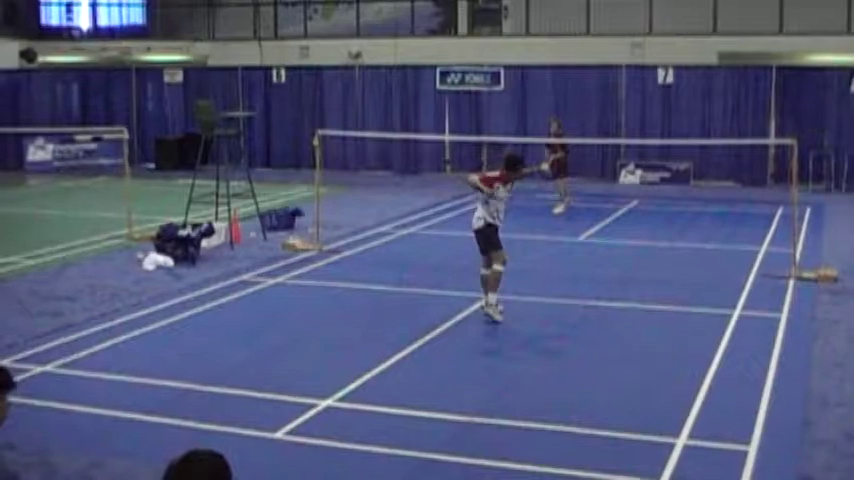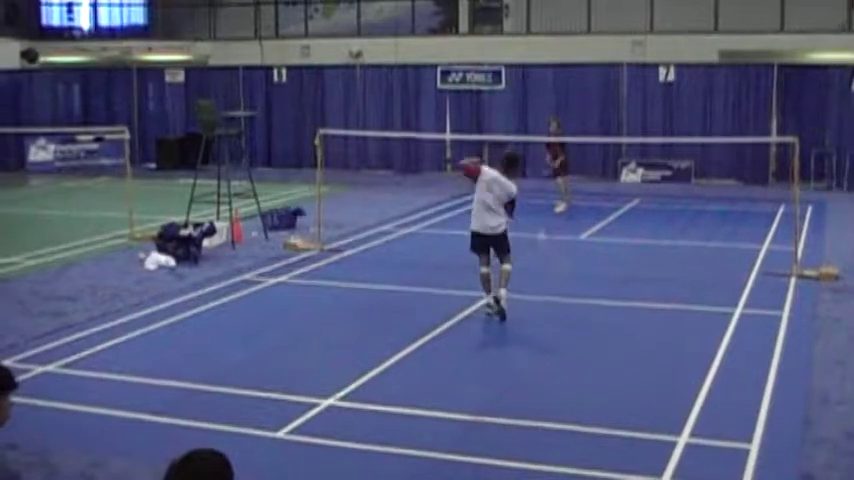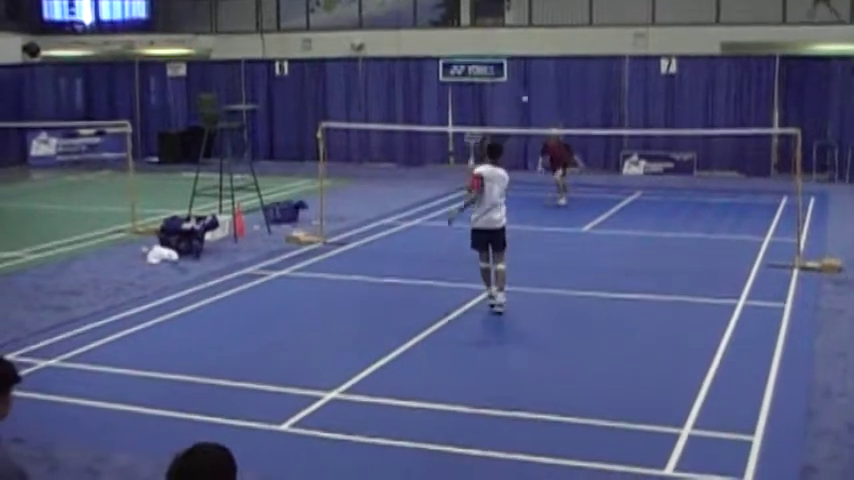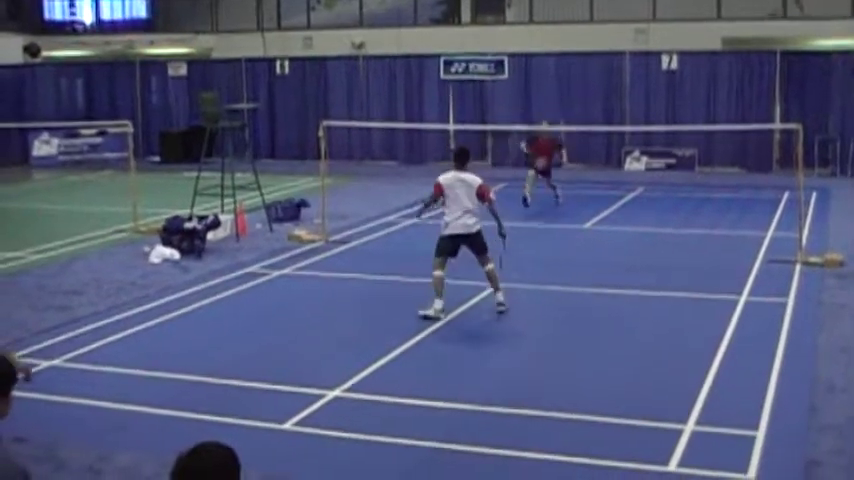
dt=0.4s
person 1, frame 1
left shoulder: (509, 179)
right shoulder: (493, 178)
left elbow: (522, 174)
right elbow: (472, 179)
left wrist: (536, 169)
right wrist: (485, 190)
left hip: (490, 224)
right hip: (484, 224)
left knee: (487, 262)
right knee: (500, 259)
left ankle: (488, 302)
right ankle: (491, 303)
person 1, frame 2
left shoulder: (484, 172)
right shoulder: (511, 189)
left elbow: (463, 164)
right elbow: (509, 213)
left wrist: (476, 162)
right wrist: (507, 214)
left hip: (478, 227)
right hip: (496, 228)
left knee: (484, 263)
right knee: (506, 261)
left ankle: (490, 300)
right ankle: (501, 294)
person 1, frame 3
left shoulder: (480, 172)
right shoulder: (504, 175)
left elbow: (475, 195)
left wrist: (458, 210)
left hip: (480, 223)
right hip: (498, 223)
left knee: (484, 259)
right knee: (499, 260)
left ankle: (491, 293)
right ankle: (500, 298)
person 1, frame 4
left shoulder: (443, 180)
right shoulder: (476, 181)
left elbow: (432, 201)
right elbow: (490, 204)
left wrist: (421, 209)
right wrist: (500, 226)
left hip: (451, 229)
right hip: (472, 228)
left knee: (438, 265)
right knee: (486, 262)
left ankle: (437, 307)
right ankle: (500, 299)
